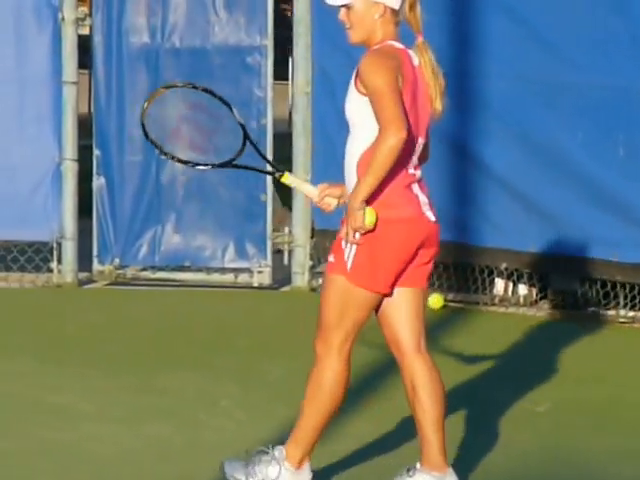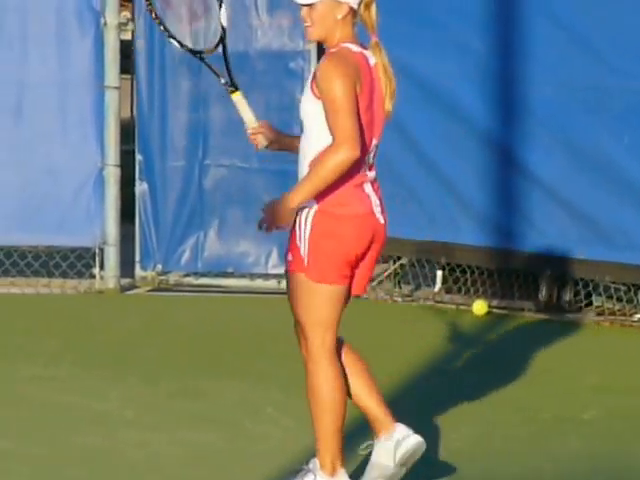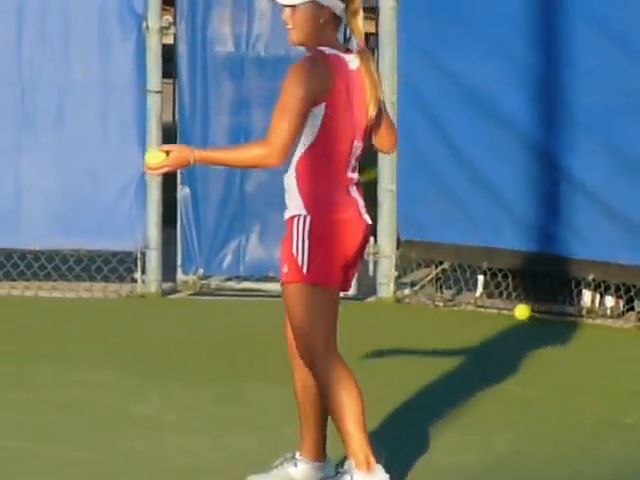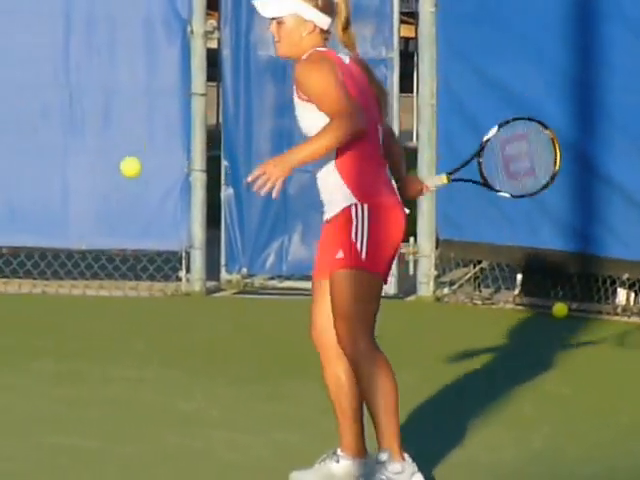
dt=0.5s
person 1, frame 1
left shoulder: (377, 61)
right shoulder: (418, 64)
left elbow: (395, 135)
left wrist: (358, 201)
right wrist: (349, 188)
left hip: (382, 224)
right hip: (414, 219)
left knee: (330, 347)
right knee: (410, 349)
person 1, frame 2
left shoulder: (335, 64)
right shoulder: (373, 64)
left elbow: (346, 149)
left wrist: (291, 200)
right wrist: (284, 141)
left hip: (328, 219)
right hip: (365, 217)
left knee: (316, 350)
right knee: (322, 343)
right ankle: (391, 432)
person 1, frame 3
left shoulder: (308, 70)
right shoulder: (361, 70)
left elbow: (273, 153)
right elbow: (388, 144)
left wrist: (193, 156)
left hip: (317, 223)
right hip: (349, 219)
left knee: (320, 354)
right knee: (302, 348)
person 1, frame 4
left shoulder: (312, 67)
right shoulder: (353, 67)
left elbow: (349, 124)
right elbow: (382, 135)
left wrist: (290, 159)
right wrist: (404, 180)
left hip: (362, 214)
right hip: (345, 217)
left knee: (355, 340)
right knee: (326, 337)
